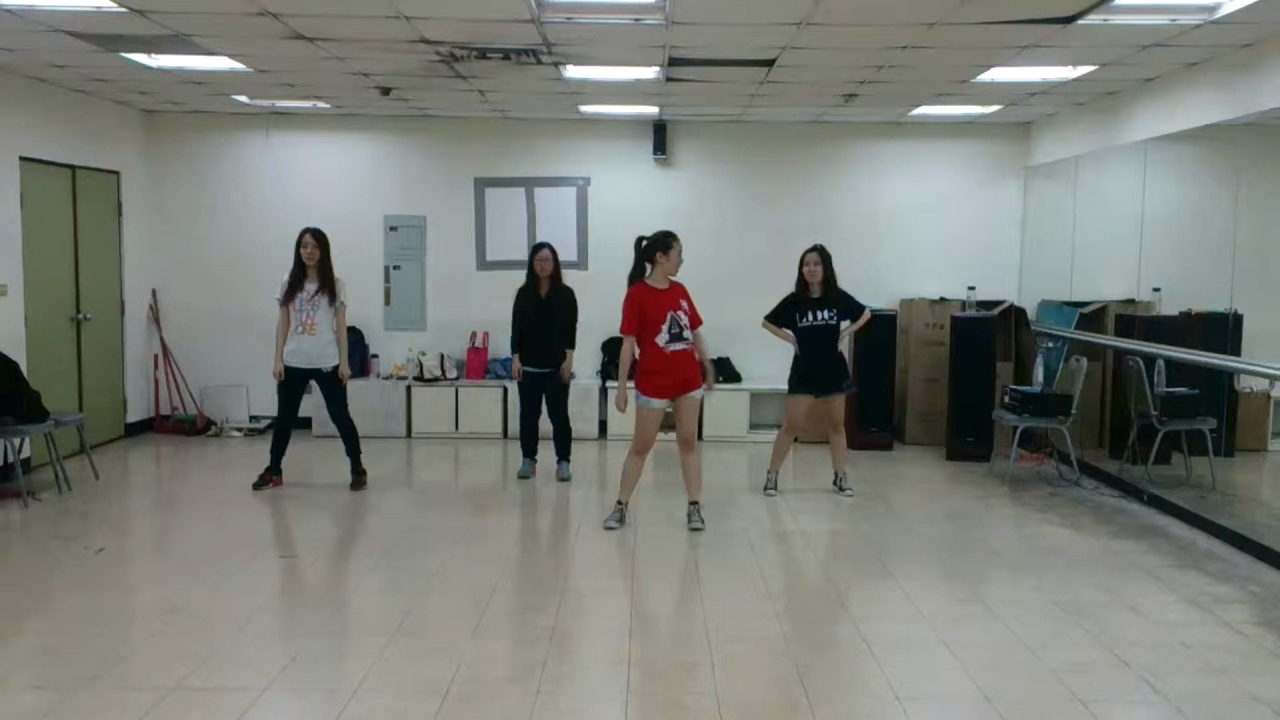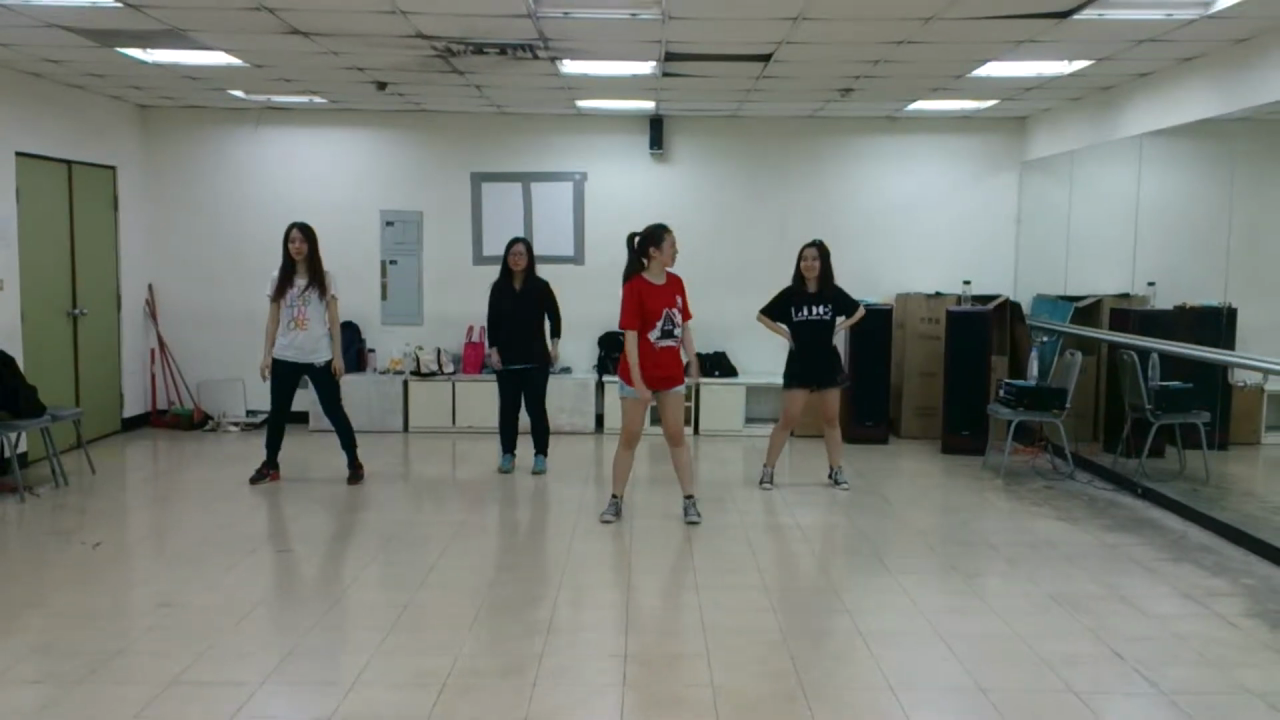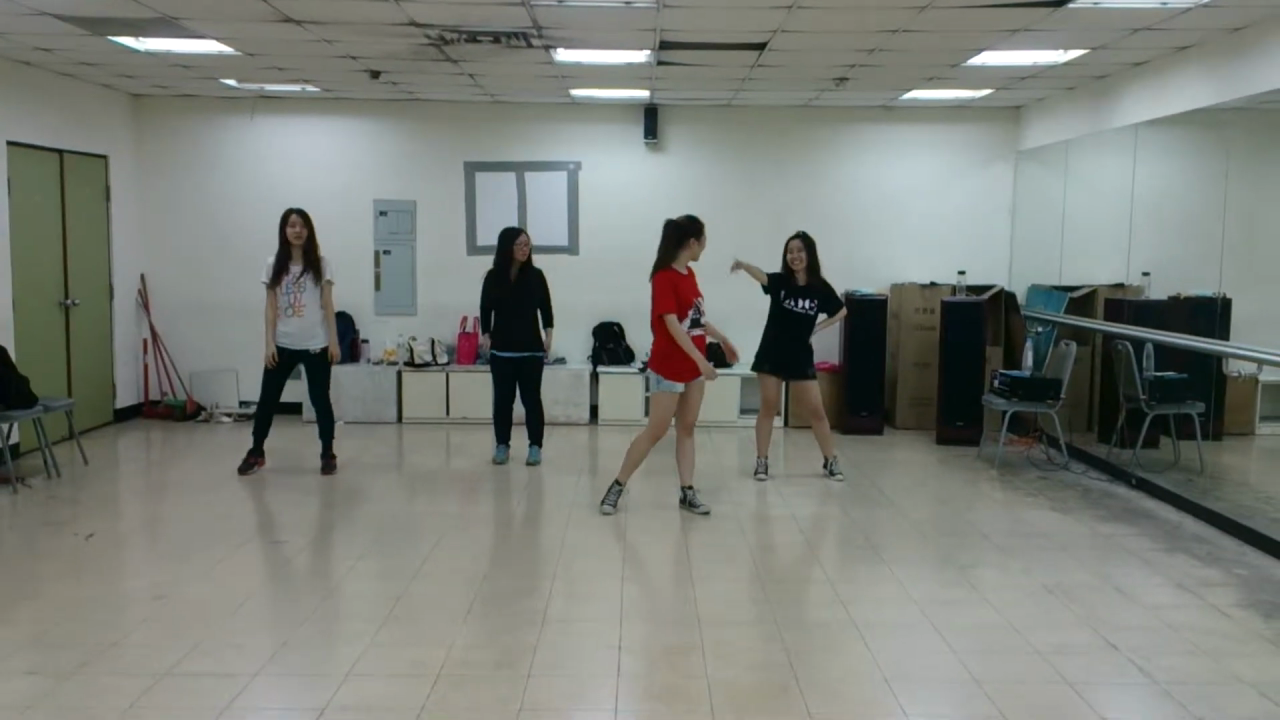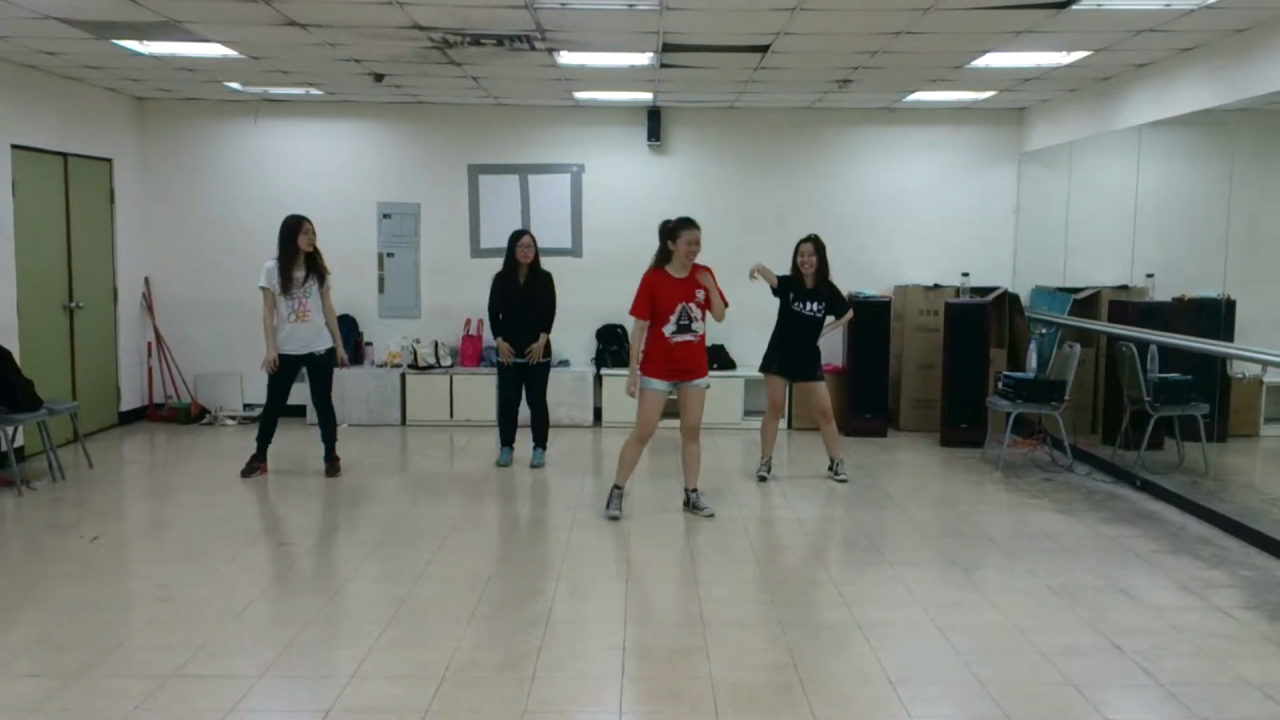
dt=1s
person 1, frame 1
left shoulder: (681, 291)
right shoulder: (637, 293)
left elbow: (695, 331)
right elbow: (628, 343)
left wrist: (708, 369)
right wrist: (622, 387)
left hip: (689, 380)
right hip: (653, 382)
left knee: (688, 442)
right knee: (641, 446)
left ankle: (694, 507)
right ankle: (621, 507)
person 1, frame 2
left shoulder: (677, 283)
right shoulder: (634, 287)
left elbow: (685, 326)
right elbow: (630, 337)
left wrist: (692, 361)
right wrist: (637, 381)
left hip: (671, 375)
right hip: (638, 376)
left knee: (677, 437)
right knee: (629, 438)
left ankle: (689, 500)
right ankle: (615, 500)
person 1, frame 3
left shoulder: (689, 274)
right shoulder: (664, 277)
right elbow: (672, 324)
left wrist: (723, 339)
right wrist: (700, 359)
left hip: (693, 366)
right hip: (668, 367)
left knee: (687, 429)
right knee: (655, 431)
left ankle: (687, 492)
right ankle: (617, 486)
person 1, frame 4
left shoulder: (705, 275)
right shoulder: (653, 278)
left elbow: (720, 314)
right elbow: (639, 326)
left wrist: (709, 286)
right wrist: (633, 369)
left hip: (694, 368)
right hip: (657, 369)
left knee: (691, 432)
right knee: (643, 432)
left ankle: (692, 495)
right ankle: (617, 492)
person 2, frame 1
left shoulder: (334, 285)
right shoulder: (289, 283)
left elbow: (341, 326)
right elbow: (283, 324)
left wrist: (344, 362)
right wrist: (278, 359)
left hip: (327, 363)
right hip: (293, 363)
left knee: (340, 416)
right knee: (284, 417)
left ankle: (357, 470)
right ankle: (273, 471)
person 2, frame 2
left shoulder: (324, 278)
right shoulder: (279, 278)
left elbow: (333, 319)
right elbow: (273, 320)
left wrist: (337, 355)
right wrist: (267, 355)
left hip: (319, 357)
right hip: (285, 357)
left knee: (334, 410)
right knee: (277, 412)
left ankle: (354, 463)
right ankle: (271, 465)
person 2, frame 3
left shoulder: (320, 264)
right shoulder: (274, 264)
left elbow: (328, 305)
right elbow: (270, 307)
left wrist: (333, 341)
right wrist: (269, 343)
left hip: (316, 345)
right hip: (284, 344)
left knee: (320, 399)
right knee: (267, 398)
left ankle: (328, 455)
right ankle: (256, 452)
person 2, frame 4
left shoulder: (319, 269)
right shoulder: (273, 269)
left elbow: (328, 308)
right elbow: (268, 312)
left wrist: (339, 345)
right wrist: (270, 348)
left hip: (320, 348)
right hip: (286, 349)
left knee: (323, 402)
right knee: (274, 404)
left ankle: (331, 457)
right ankle: (259, 458)
person 3, frame 1
left shoulder: (838, 297)
right shoulder: (794, 300)
left elbow: (865, 314)
right elbow: (768, 322)
left wrist: (844, 334)
right wrist: (791, 339)
left hip: (833, 369)
right hip: (804, 371)
left knee: (836, 426)
right knee: (791, 426)
left ankle: (840, 477)
right ankle: (772, 475)
person 3, frame 2
left shoulder: (833, 293)
right shoulder: (790, 294)
left elbow: (859, 311)
right elbow: (762, 316)
left wrist: (838, 329)
right wrist: (785, 334)
left hip: (828, 364)
right hip: (799, 365)
left knee: (831, 420)
right knee: (787, 420)
left ankle: (836, 470)
right ankle: (768, 469)
person 3, frame 3
left shoulder: (820, 287)
right shoulder: (779, 281)
left elbow: (841, 311)
right elbow: (760, 276)
left wrist: (818, 328)
right wrist: (743, 265)
left hip: (801, 357)
right hip: (772, 355)
left knee: (816, 411)
right knee: (769, 408)
left ankle: (831, 461)
right ankle: (761, 461)
person 3, frame 4
left shoulder: (828, 290)
right shoulder: (789, 284)
left elbow: (848, 313)
right elbow: (772, 279)
left wrist: (826, 330)
right wrist: (759, 268)
left hip: (808, 358)
right hip: (780, 356)
left knee: (825, 411)
right knee: (774, 408)
left ankle: (836, 462)
right ankle: (765, 461)
person 4, frame 1
left shoulder: (565, 293)
right shoulder: (524, 294)
left elbow: (570, 328)
right elbow: (517, 328)
left wrist: (569, 358)
right wrist: (516, 358)
left hip: (556, 364)
right hip: (529, 365)
left knee: (558, 414)
right knee: (529, 414)
left ankle: (563, 462)
right ankle: (529, 461)
person 4, frame 2
left shoulder: (540, 286)
right shoulder: (499, 287)
left elbow: (554, 317)
right elbow: (493, 321)
left wrist: (554, 347)
right wrist: (493, 350)
left hip: (536, 358)
right hip: (507, 359)
left knee: (536, 408)
right knee: (508, 408)
left ankle: (540, 455)
right ankle: (508, 455)
person 4, frame 3
left shoulder: (535, 275)
right shoulder: (493, 277)
left elbow: (545, 308)
right elbow: (485, 309)
left wrist: (548, 336)
right wrist: (485, 335)
left hip: (531, 349)
right hip: (501, 349)
left knee: (531, 398)
right knee: (503, 398)
left ankle: (535, 446)
right ankle: (502, 446)
person 4, frame 4
left shoulder: (544, 278)
right shoulder: (502, 279)
left elbow: (549, 312)
right elbow: (493, 312)
left wrist: (542, 341)
right wrist: (499, 341)
left hip: (537, 350)
right hip: (509, 350)
left knee: (537, 400)
right knee: (508, 400)
left ankle: (539, 448)
right ankle: (506, 447)
